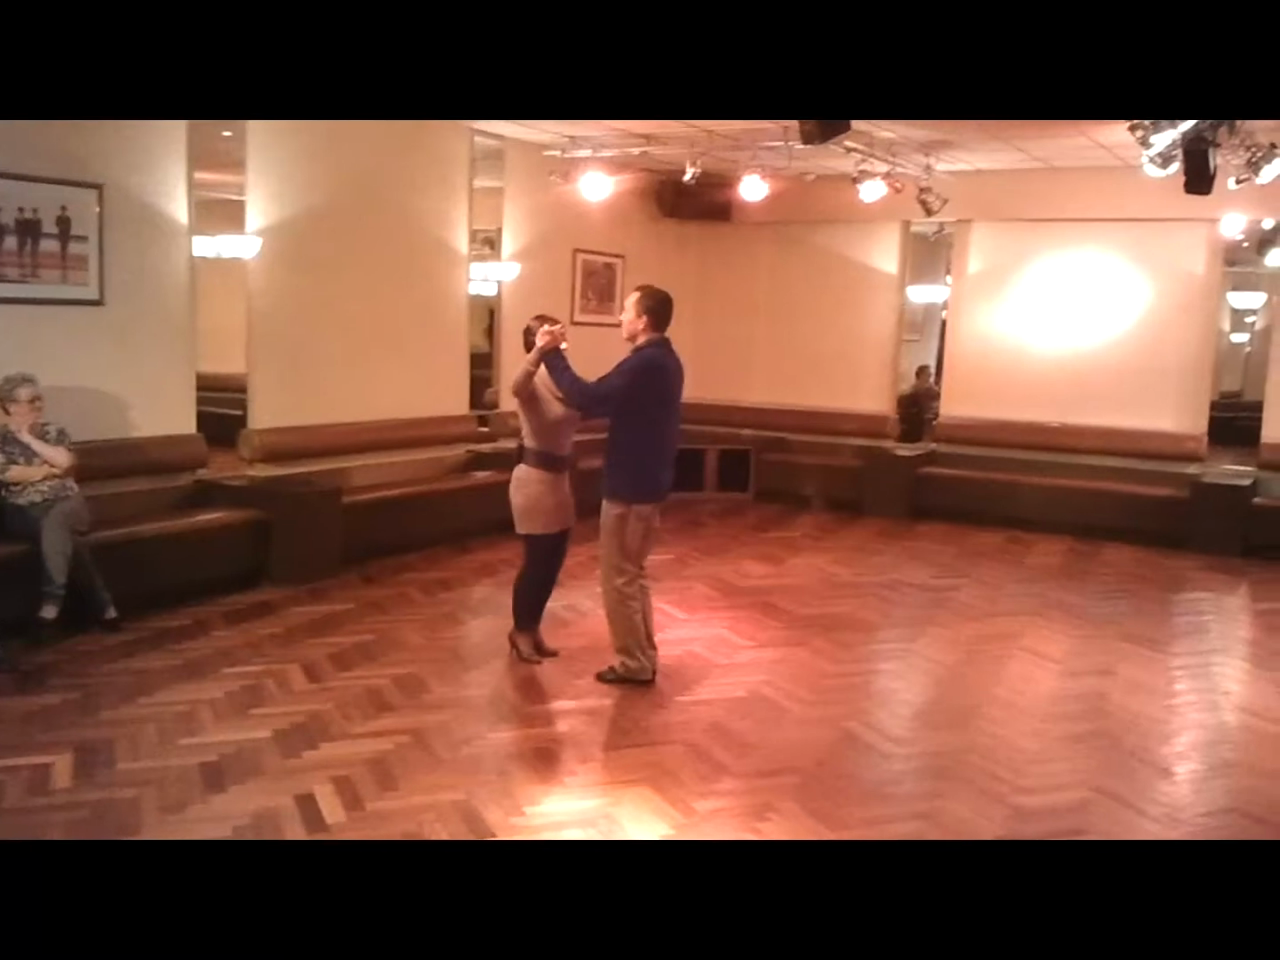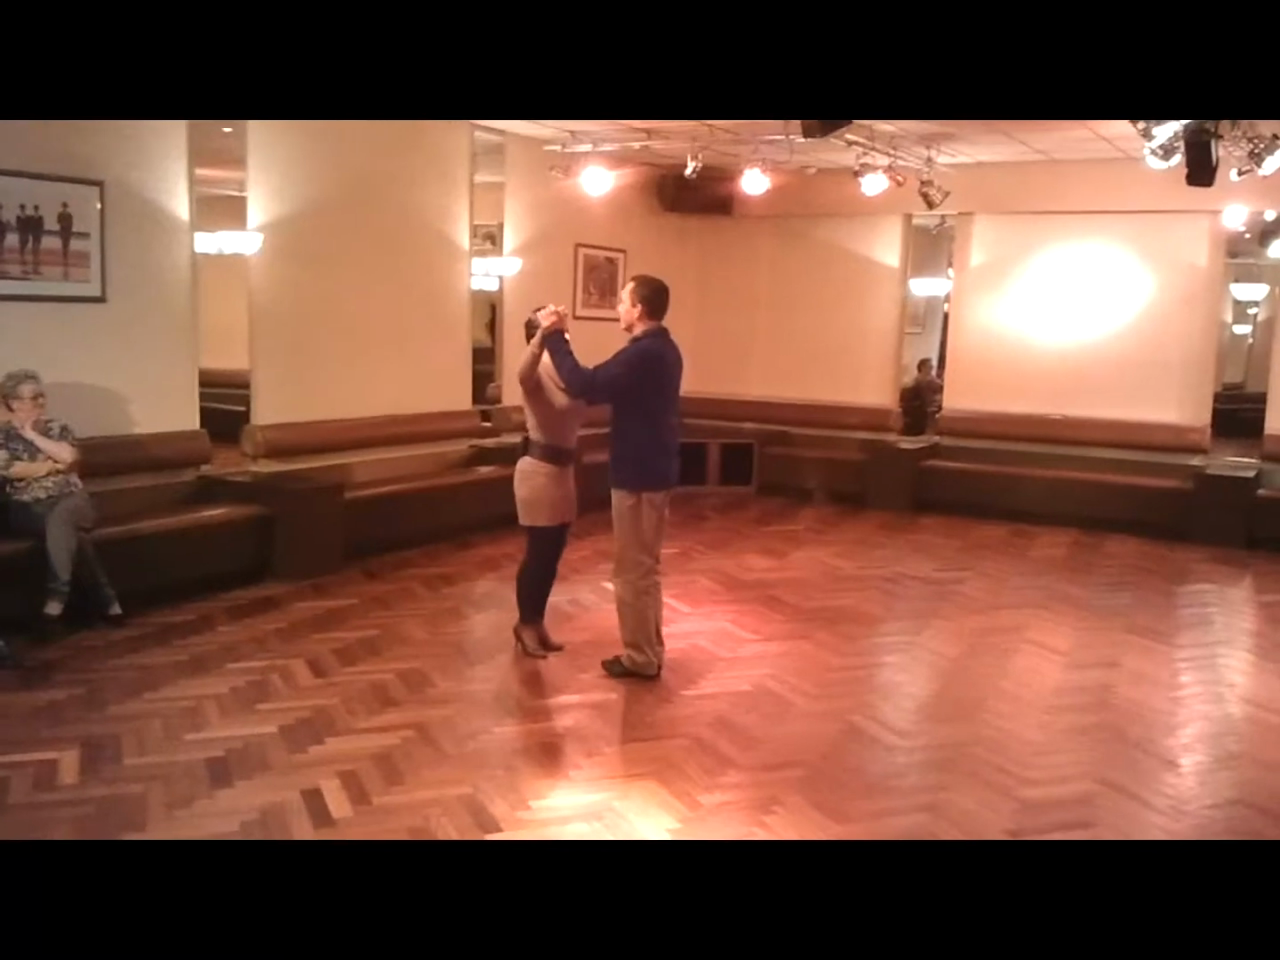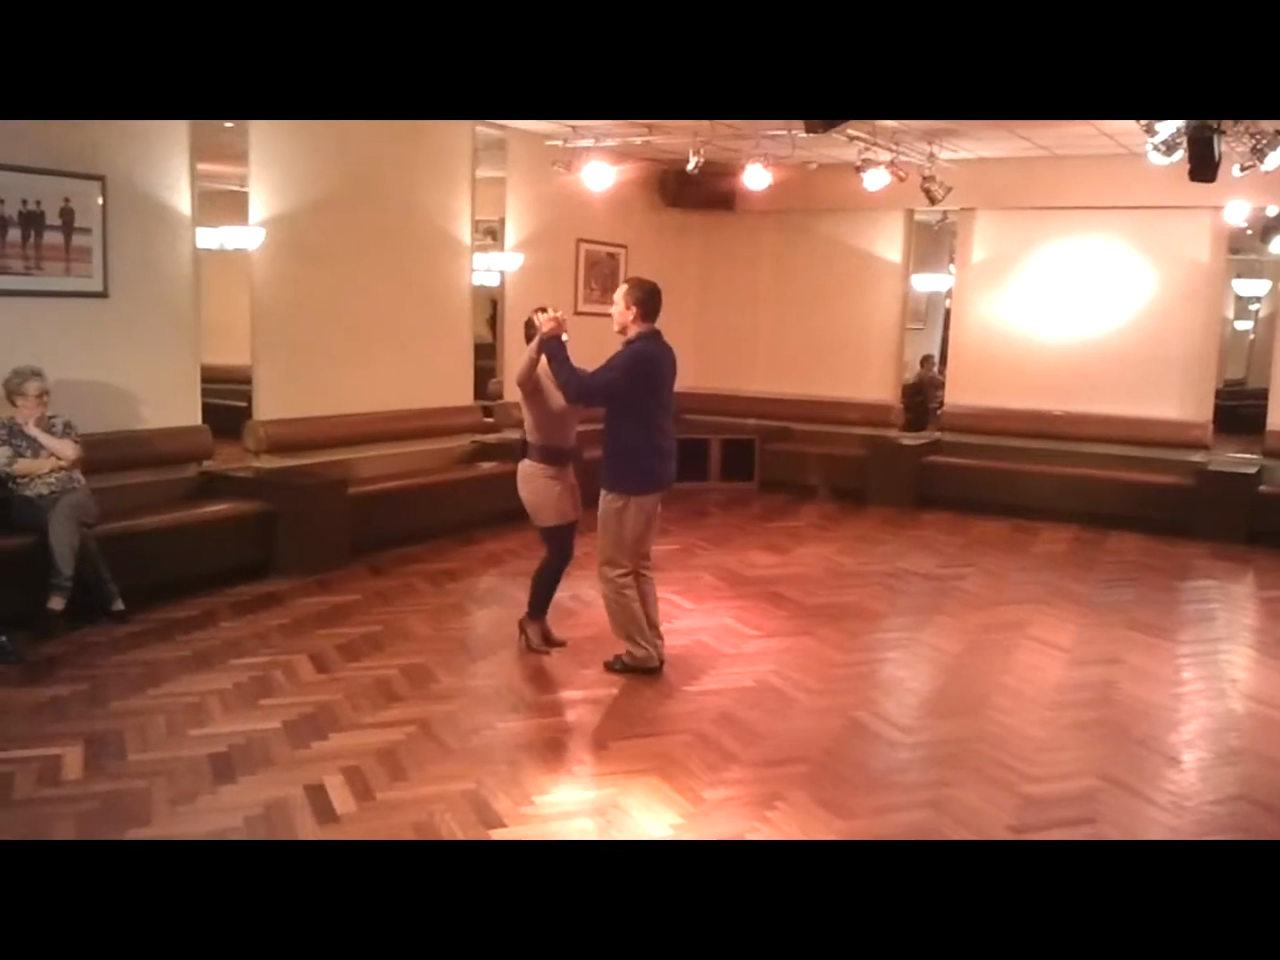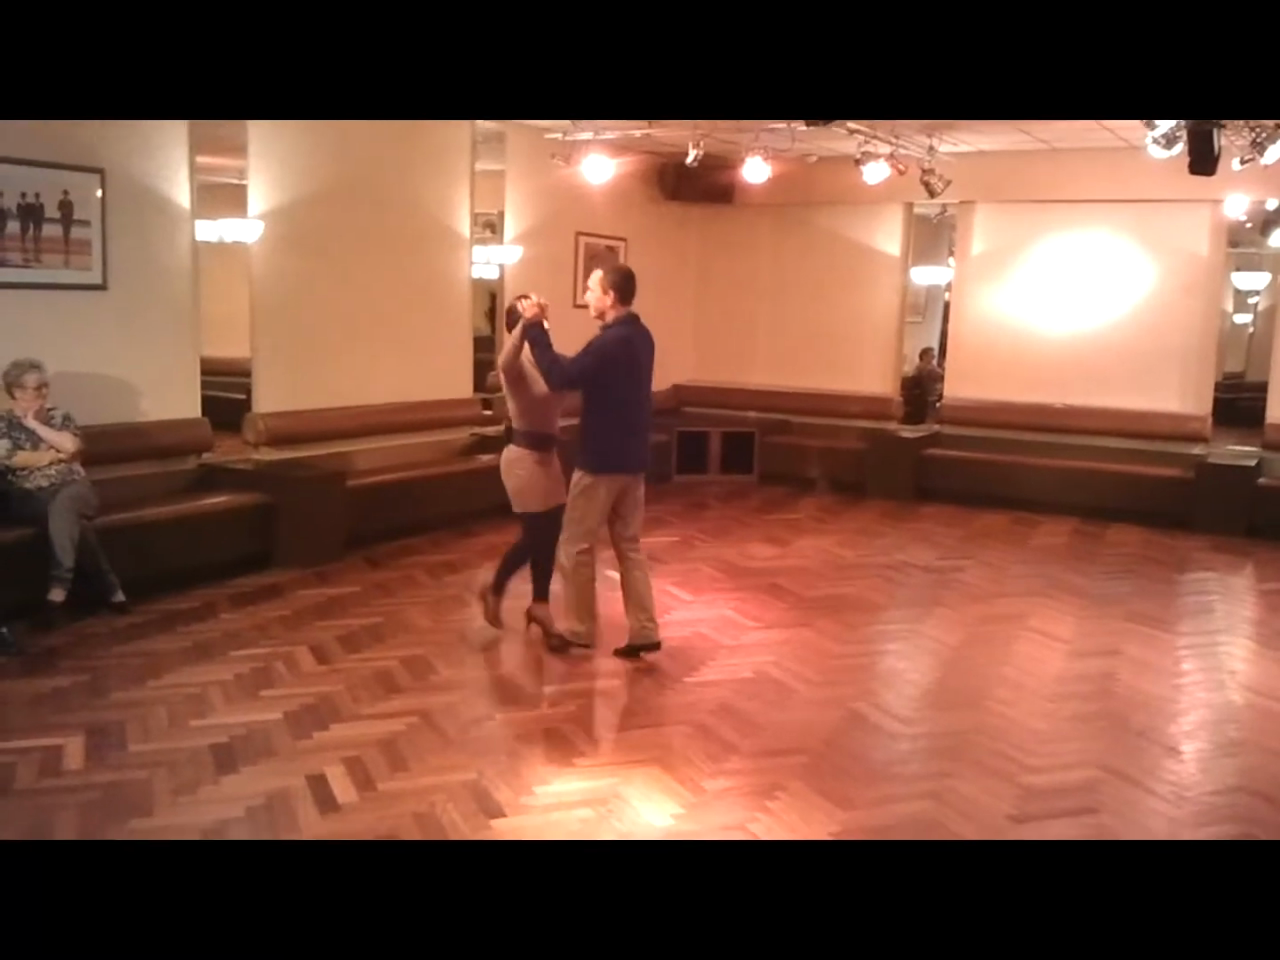
dt=0.3s
person 1, frame 1
left shoulder: (645, 364)
right shoulder: (665, 360)
left elbow: (587, 397)
right elbow: (611, 403)
left wrist: (552, 354)
left hip: (630, 485)
right hip: (649, 480)
left knee: (619, 577)
right knee: (632, 573)
left ankle: (633, 664)
right ankle: (643, 658)
person 1, frame 2
left shoulder: (642, 354)
right shoulder: (664, 350)
left elbow: (583, 384)
right elbow: (611, 389)
left wrist: (555, 337)
left hip: (638, 476)
right hip: (656, 472)
left knee: (633, 571)
right knee: (645, 567)
left ankle: (640, 659)
right ankle: (650, 653)
person 1, frame 3
left shoulder: (636, 357)
right shoulder: (659, 352)
left elbow: (579, 391)
right elbow: (604, 391)
left wrist: (553, 342)
left hip: (629, 478)
right hip: (652, 472)
left knee: (615, 568)
right knee: (638, 564)
left ankle: (641, 654)
right ankle: (649, 648)
person 1, frame 4
left shoulder: (612, 342)
right shoulder: (639, 336)
left elbow: (561, 377)
left wrist: (534, 328)
left hip: (602, 460)
right hip: (633, 458)
left knee: (576, 545)
right knee: (629, 544)
left ankle: (580, 628)
right ankle: (644, 632)
person 2, frame 1
right shoulder: (532, 381)
right elbow: (516, 388)
right wrist: (540, 350)
left hip: (559, 476)
right hip: (533, 477)
left knee: (554, 558)
right knee: (536, 559)
left ankle: (532, 627)
right ankle: (520, 630)
person 2, frame 2
right shoulder: (537, 373)
right elbow: (523, 374)
right wrist: (544, 335)
left hip: (563, 468)
right hip: (537, 469)
left knee: (553, 552)
right knee: (538, 553)
left ankle: (536, 622)
right ankle: (526, 624)
person 2, frame 3
right shoulder: (536, 375)
right elbow: (521, 377)
right wrist: (543, 337)
left hip: (563, 468)
right hip: (539, 470)
left knee: (562, 550)
right knee: (561, 551)
left ankle: (539, 618)
right ankle: (531, 618)
person 2, frame 4
right shoulder: (518, 363)
right elbow: (505, 361)
right wrist: (525, 321)
left hip: (547, 454)
right hip: (522, 456)
left knee: (550, 535)
right knee: (534, 537)
left ankle: (539, 606)
right ankle: (494, 590)
person 3, frame 1
left shoulder: (54, 431)
left elbow: (65, 461)
left wrist: (29, 439)
right wrist: (49, 470)
left hip: (64, 502)
right hip: (24, 511)
left knee: (56, 521)
right knee: (61, 532)
left ankle: (53, 600)
right ankle: (101, 600)
person 3, frame 2
left shoulder: (57, 427)
left elbow: (69, 457)
left wrist: (33, 435)
right wrist: (52, 465)
left hip: (69, 499)
right hip: (28, 507)
left knee: (60, 517)
right knee: (65, 528)
left ankle: (57, 597)
right ankle: (105, 596)
person 3, frame 3
left shoulder: (60, 424)
left elbow: (72, 454)
left wrist: (36, 432)
right wrist: (55, 462)
left hip: (72, 495)
right hip: (31, 504)
left knee: (62, 513)
right knee: (68, 525)
left ankle: (60, 593)
right ankle: (107, 591)
person 3, frame 4
left shoulder: (60, 416)
left elbow: (72, 446)
left wrist: (35, 425)
right wrist: (54, 454)
left hip: (72, 487)
right hip: (31, 496)
left knee: (63, 505)
right knee: (67, 514)
left ankle: (60, 585)
right ankle: (109, 584)
